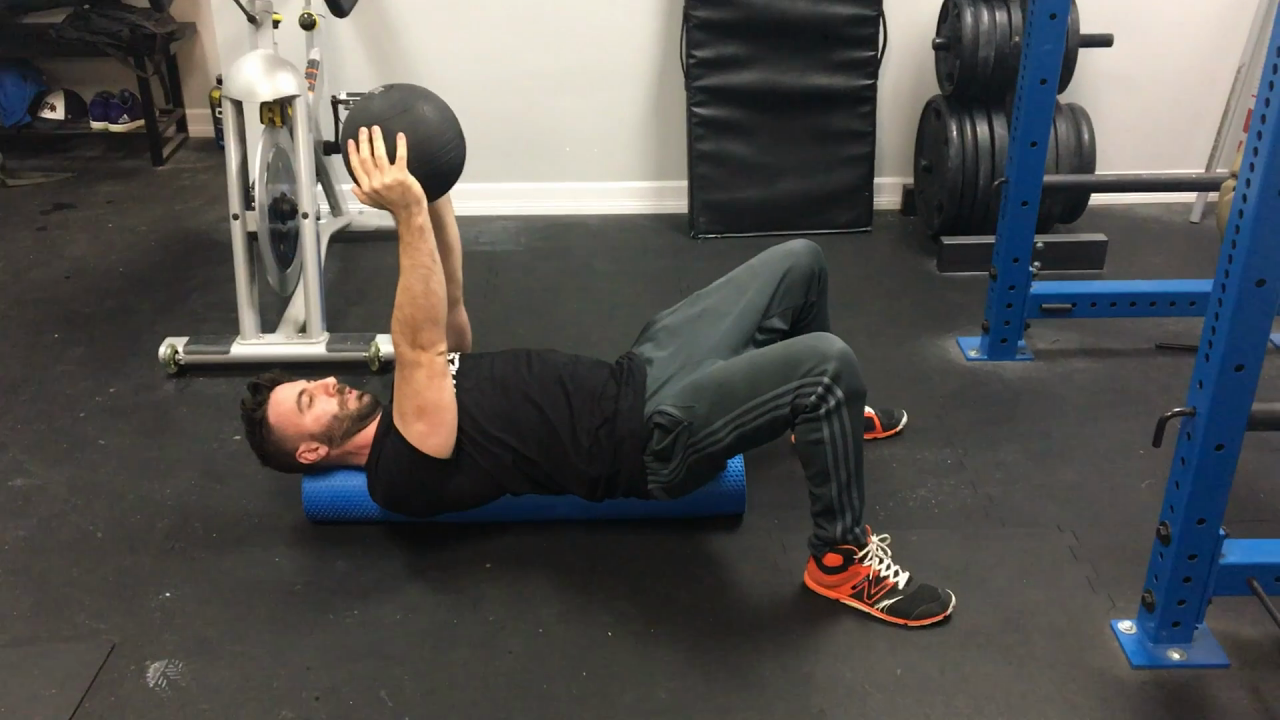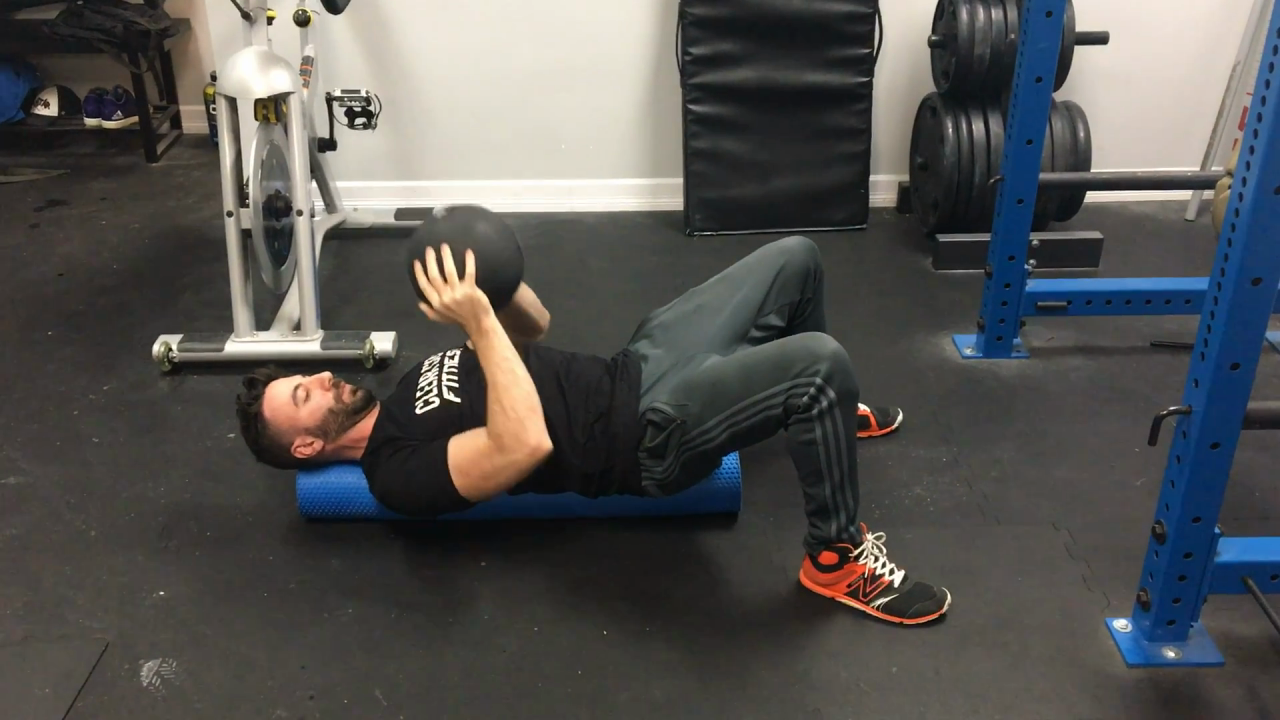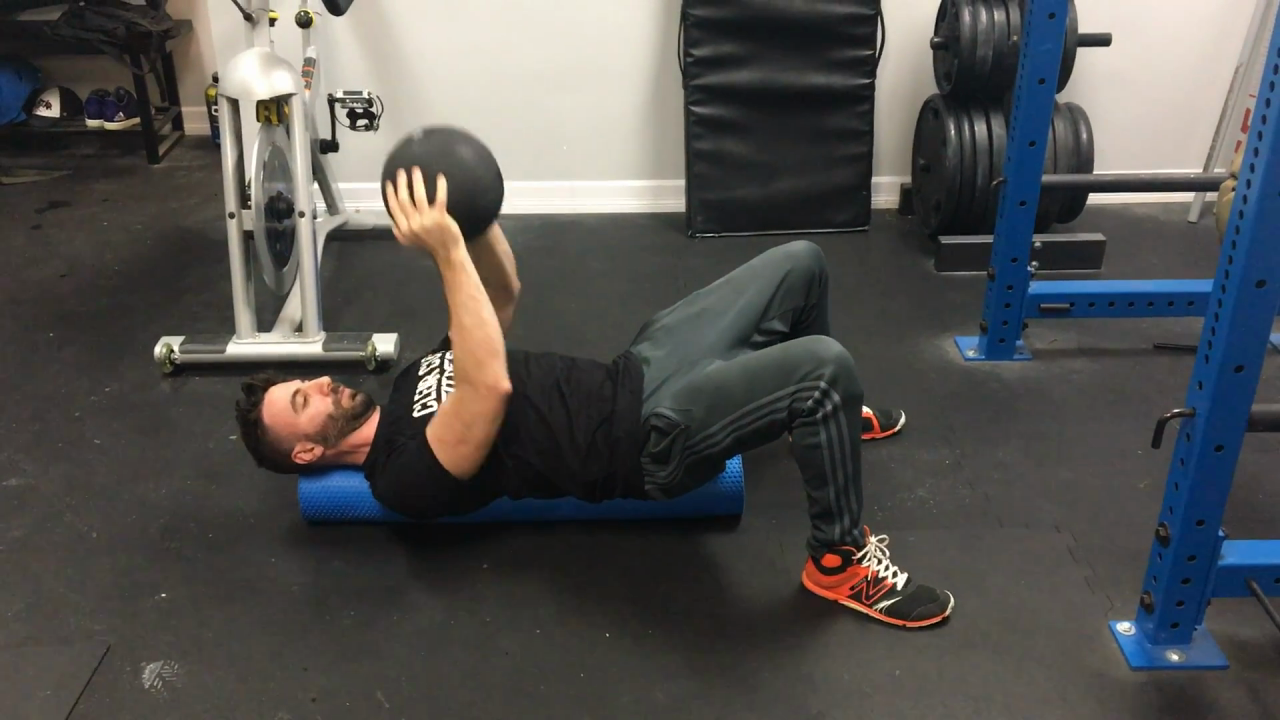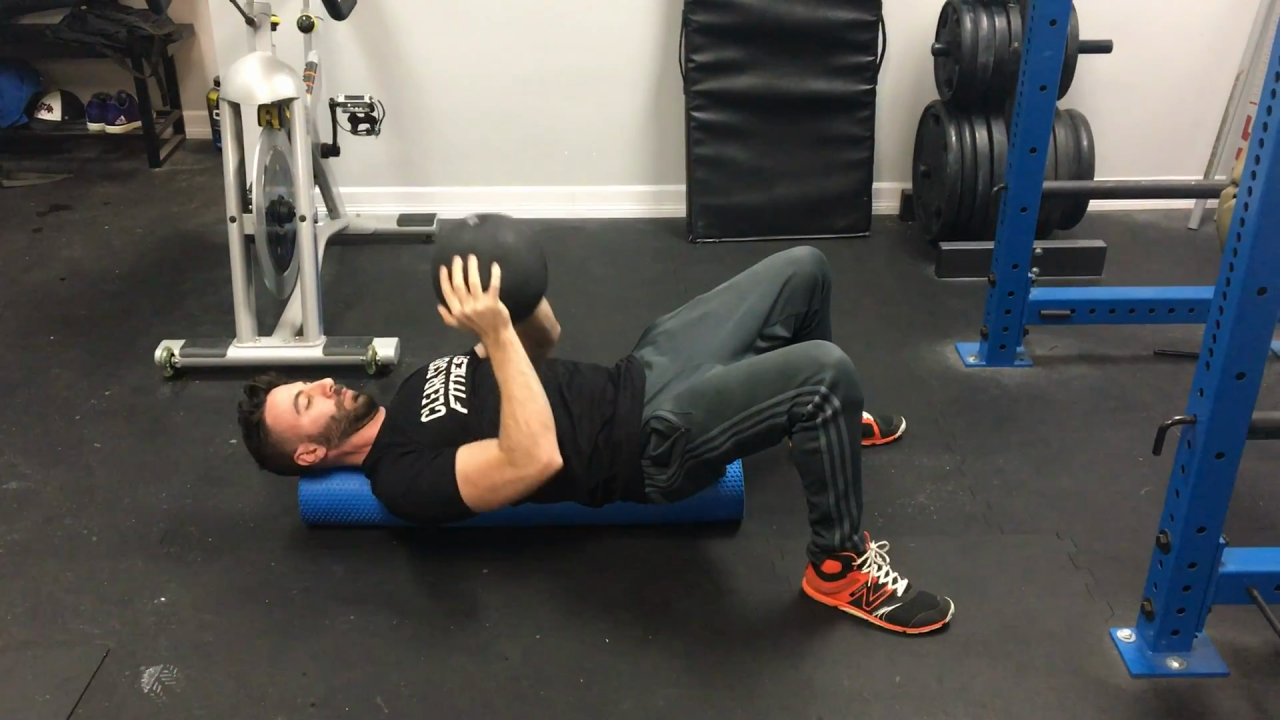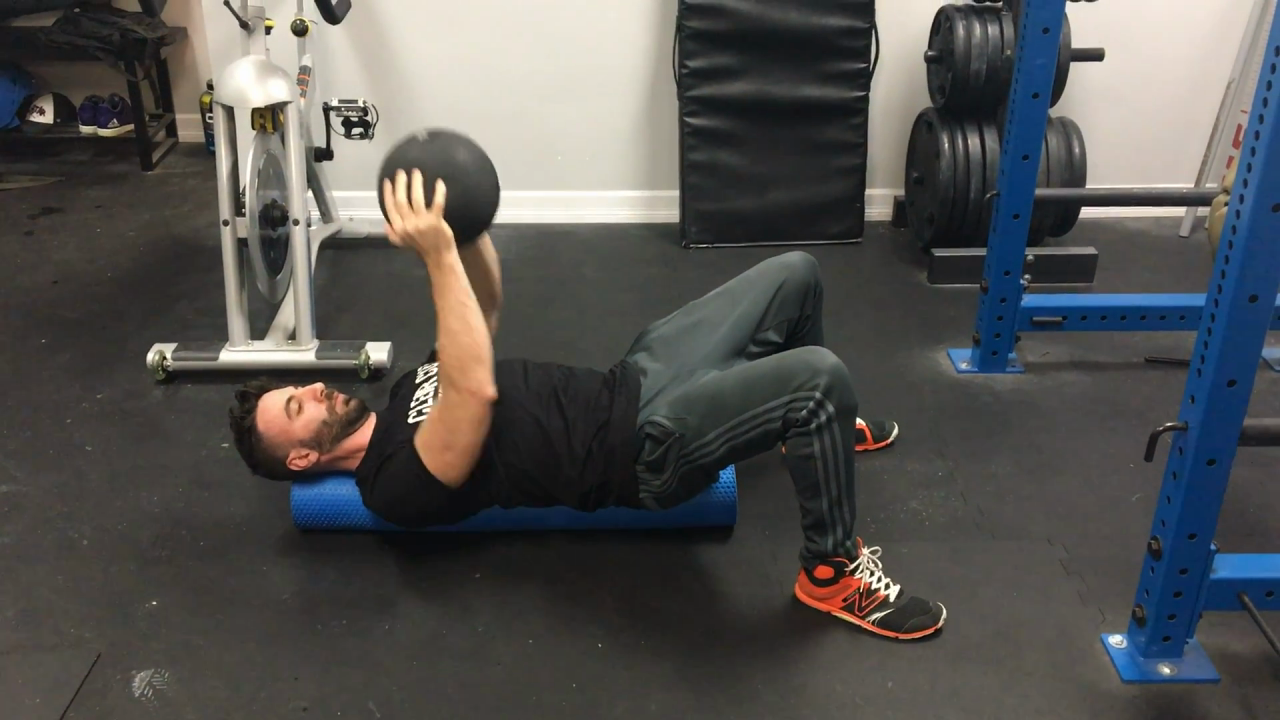
dt=1s
person 1, frame 1
left shoulder: (406, 406)
right shoulder: (402, 476)
left elbow: (446, 305)
right elbow: (419, 347)
left wrist: (432, 195)
right wrist: (407, 211)
left hip: (637, 378)
right hip: (650, 441)
left knee: (800, 262)
right knee: (828, 361)
left ankle: (823, 416)
right ankle: (842, 559)
person 1, frame 2
left shoulder: (414, 386)
right shoulder: (398, 473)
left elbow: (536, 325)
right elbow: (529, 446)
left wrist: (487, 278)
right wrist: (477, 317)
left hip: (634, 368)
right hip: (647, 436)
left knee: (795, 259)
right knee: (821, 360)
left ankle: (822, 417)
right ankle: (837, 559)
person 1, frame 3
left shoulder: (411, 390)
right shoulder: (407, 478)
left elbow: (505, 297)
right elbow: (490, 385)
right wrist: (448, 250)
left hip: (634, 373)
right hip: (648, 443)
left knee: (800, 263)
right knee: (824, 366)
left ankle: (826, 421)
right ankle: (840, 562)
person 1, frame 4
left shoulder: (418, 387)
right shoulder: (403, 479)
left elbow: (545, 341)
right elbow: (538, 461)
left wrist: (509, 289)
right wrist: (494, 331)
left hip: (637, 374)
right hip: (651, 442)
left knee: (803, 269)
right knee: (827, 368)
left ankle: (826, 424)
right ankle: (840, 567)
person 1, frame 5
left shoulder: (402, 407)
right shoulder: (399, 489)
left elbow: (483, 304)
right elbow: (478, 393)
left wrist: (465, 229)
right wrist: (438, 254)
left hip: (628, 386)
right hip: (643, 454)
left knee: (795, 273)
right knee: (820, 376)
left ankle: (816, 431)
right ankle: (832, 573)
